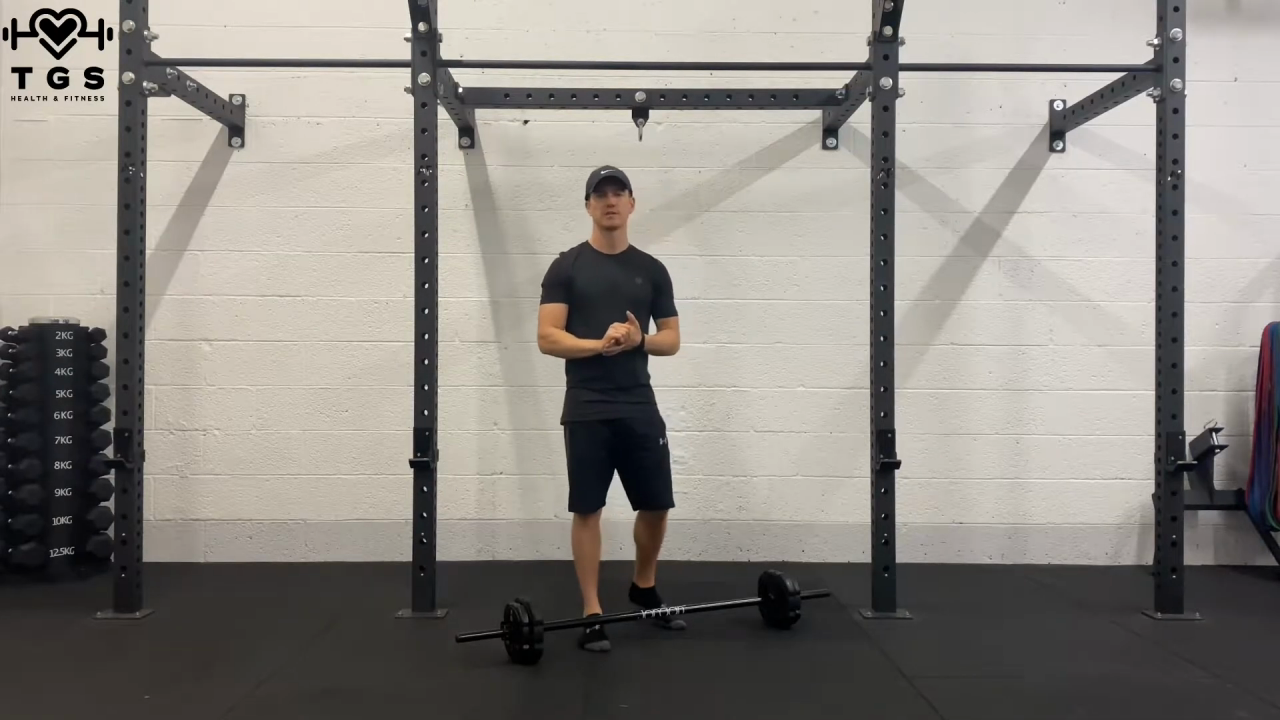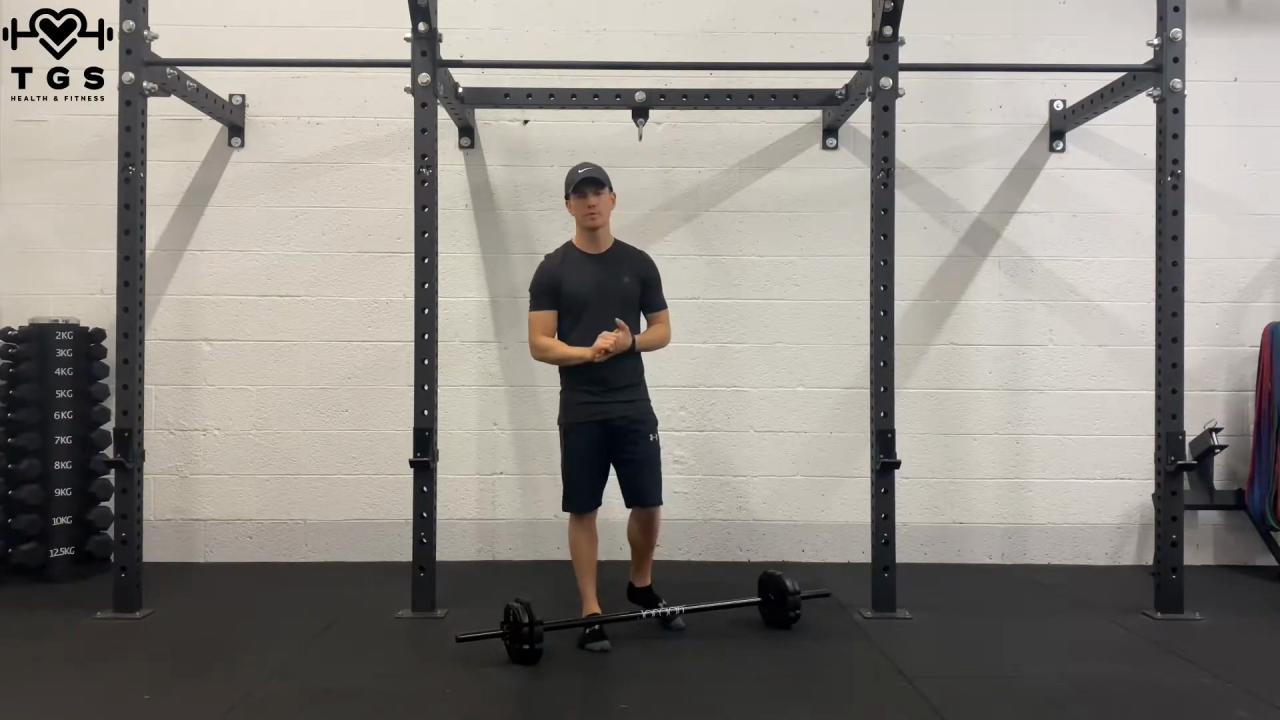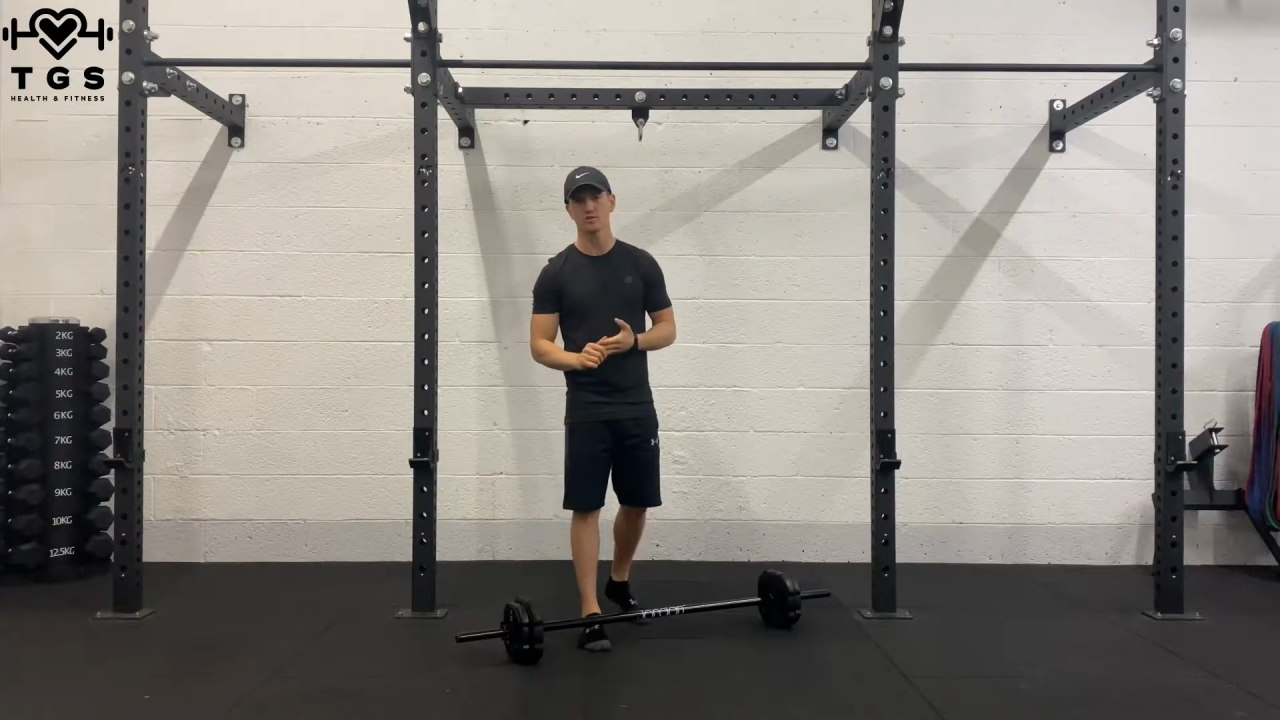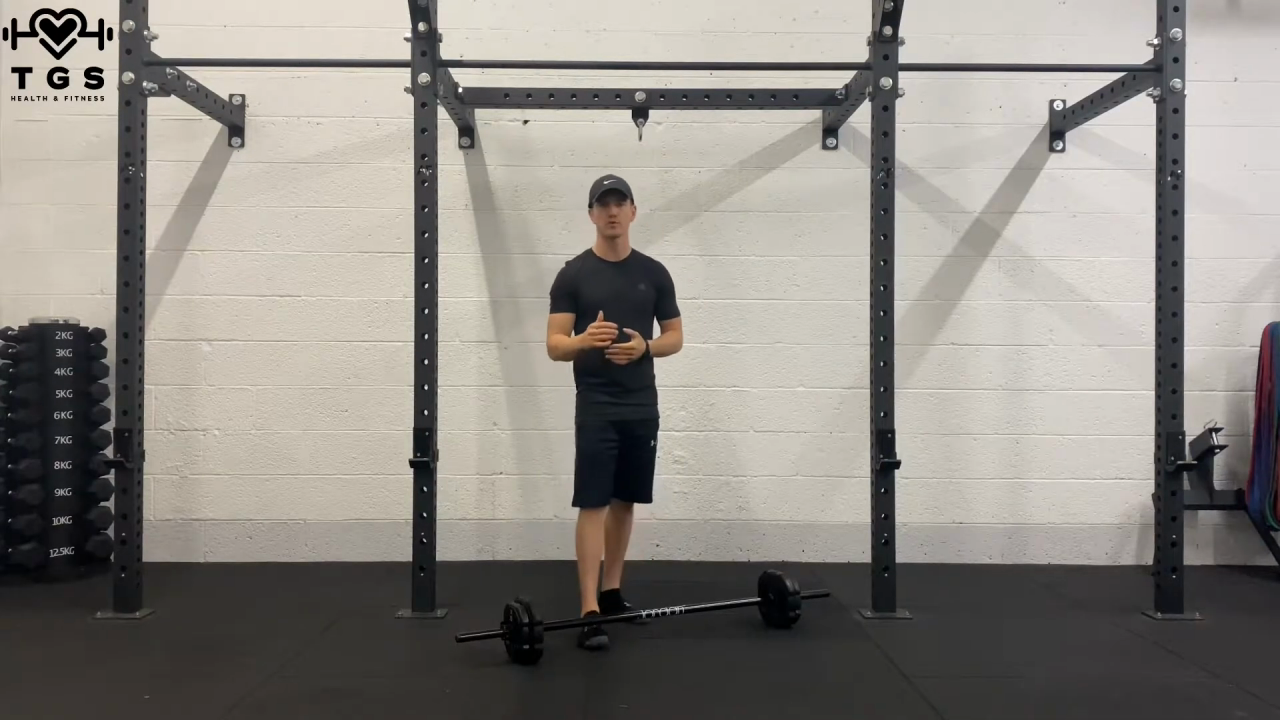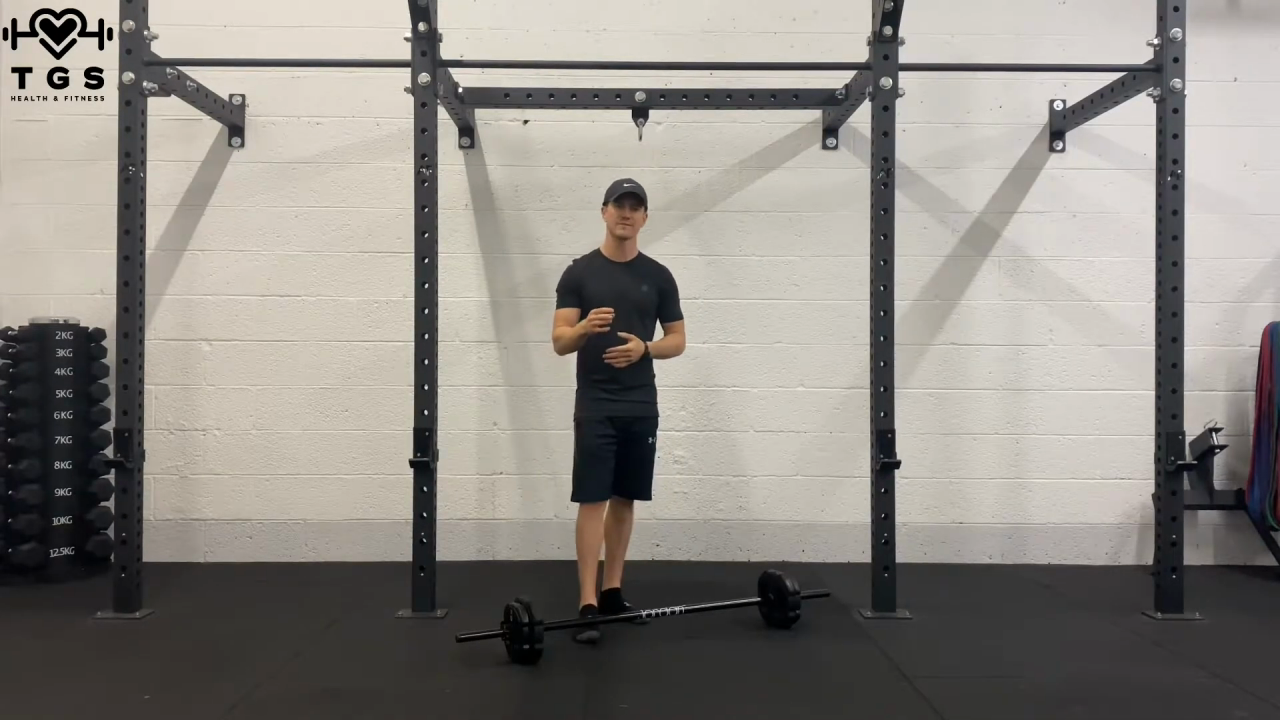
dt=0.4s
person 1, frame 1
left shoulder: (651, 269)
right shoulder: (567, 266)
left elbow: (671, 340)
right elbow: (547, 338)
left wrist: (638, 339)
right wrist: (599, 343)
left hip: (640, 407)
right hip: (587, 409)
left knee: (656, 505)
right knee: (587, 509)
left ankle: (645, 588)
right ankle: (592, 612)
person 1, frame 2
left shoulder: (638, 263)
right shoulder: (553, 269)
left elbow: (662, 330)
right elbow: (538, 344)
left wrist: (628, 342)
right wrist: (588, 352)
left hip: (633, 405)
right hip: (581, 411)
left knee: (648, 505)
right knee: (583, 511)
left ankle: (641, 586)
right ankle: (591, 612)
person 1, frame 3
left shoulder: (641, 263)
right shoulder: (556, 273)
left elbow: (668, 328)
right elbow: (539, 344)
left wrist: (633, 340)
right wrist: (576, 359)
left hip: (637, 406)
right hip: (587, 409)
left knee: (637, 503)
right knee: (585, 508)
left ankle: (620, 581)
right ankle: (590, 612)
person 1, frame 4
left shoulder: (654, 272)
right shoulder: (573, 274)
left elbow: (675, 336)
right elbow: (554, 344)
left wrist: (645, 347)
right wrist: (585, 340)
left hip: (642, 407)
right hip: (596, 407)
left knee: (625, 502)
right knee: (593, 505)
left ankle: (611, 589)
right ankle: (590, 609)
person 1, frame 5
left shoulder: (658, 276)
right shoulder: (579, 271)
left elbow: (677, 339)
right elbow: (559, 341)
left wrist: (643, 348)
right wrist: (585, 327)
left hip: (641, 405)
right hip: (595, 404)
left knee: (624, 499)
right knee: (592, 501)
left ankle: (613, 590)
right ankle: (588, 603)
